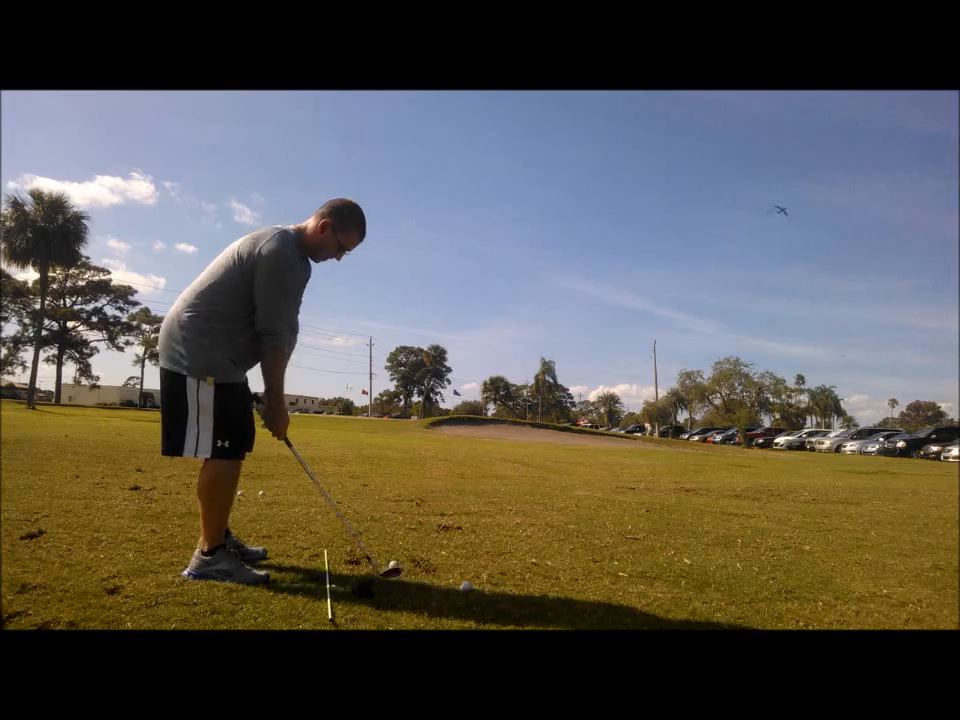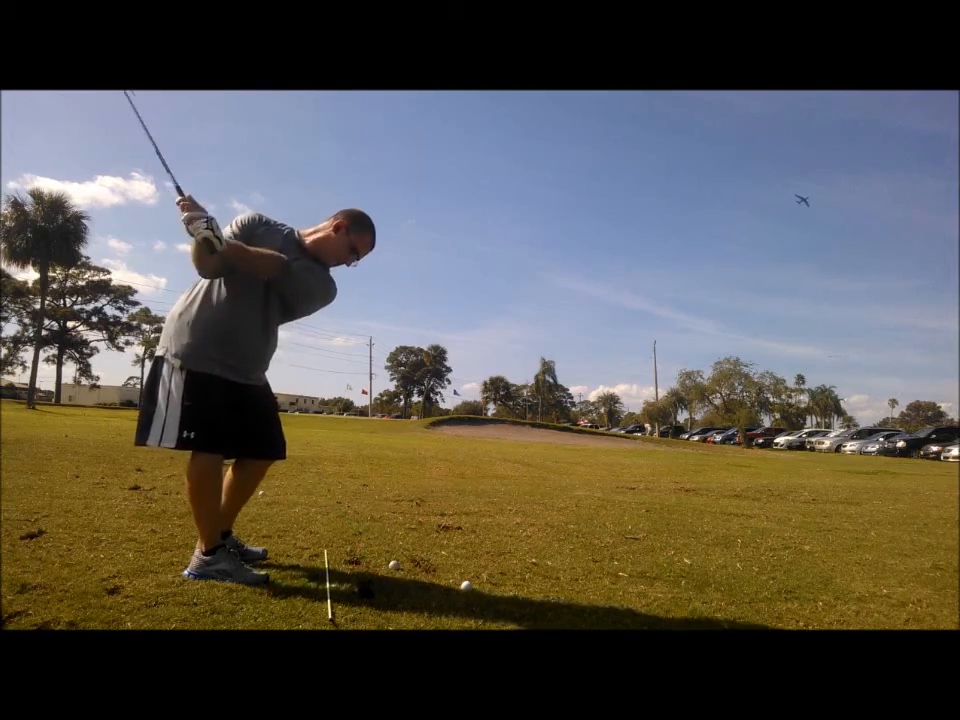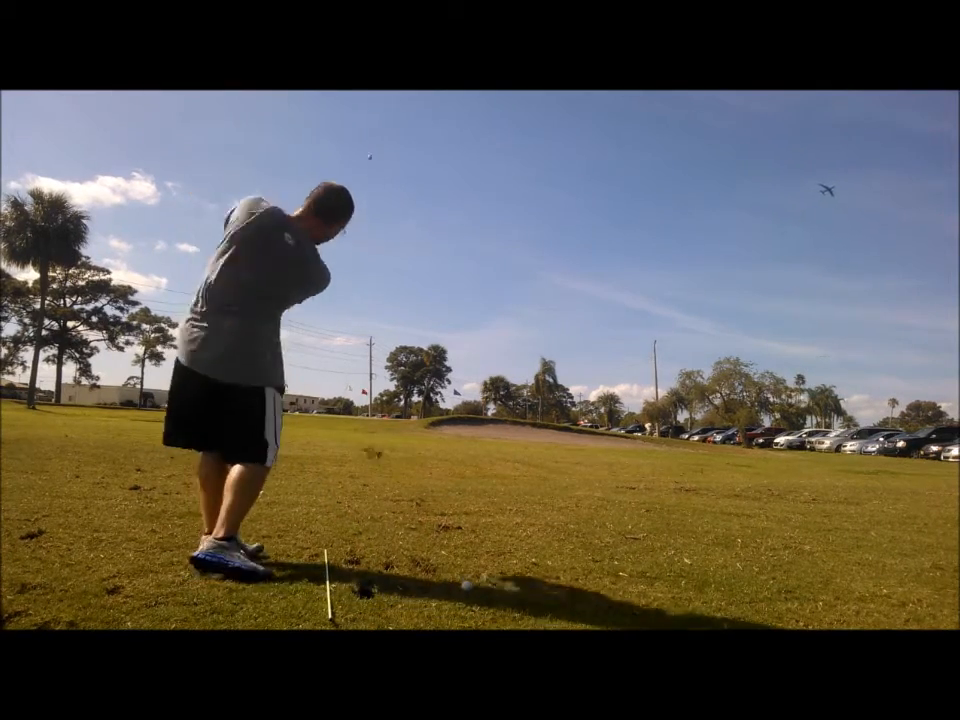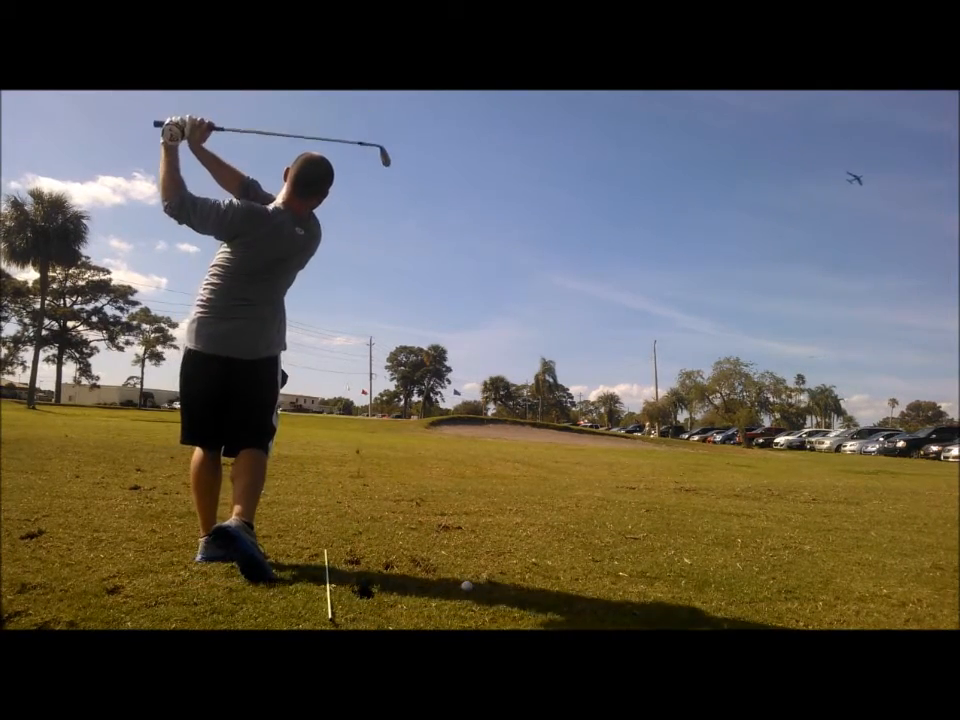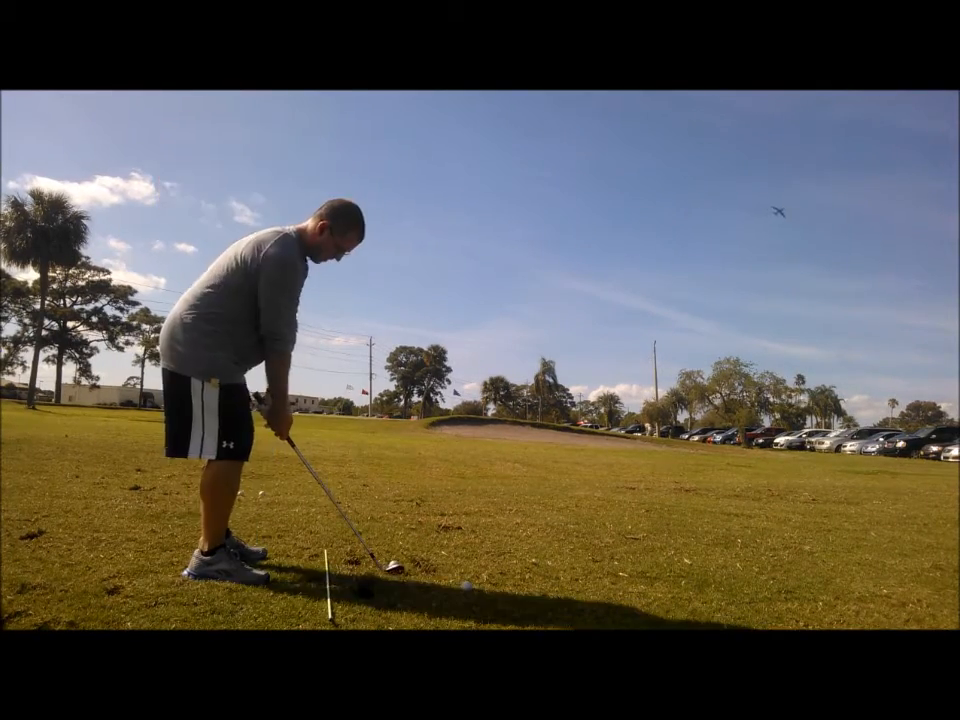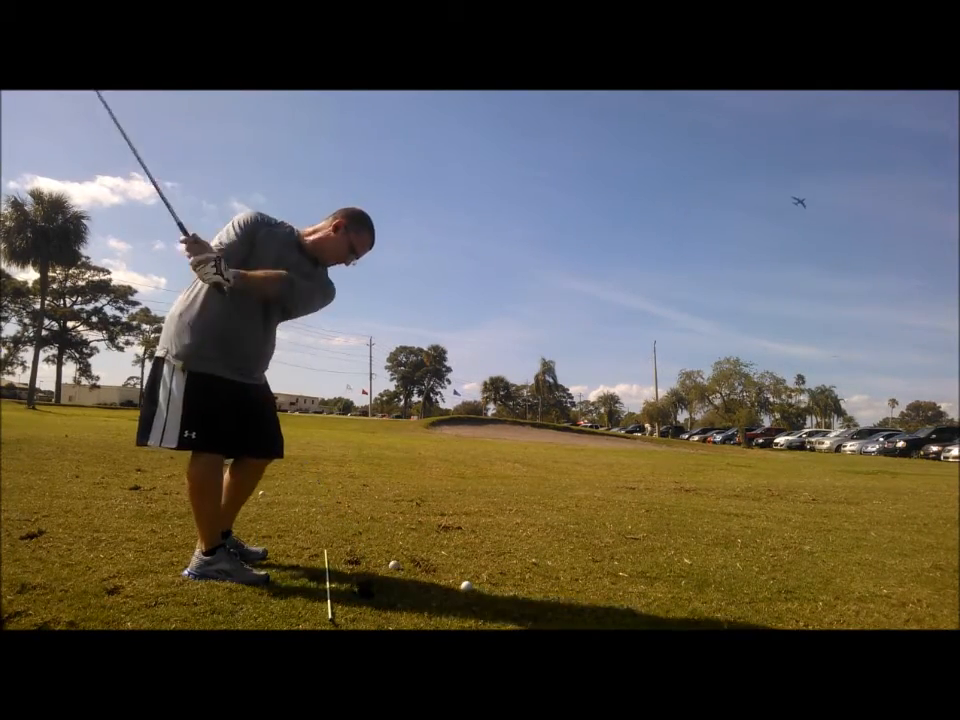
dt=0.7s
person 1, frame 1
left shoulder: (300, 264)
right shoulder: (279, 250)
left elbow: (285, 333)
right elbow: (272, 334)
left wrist: (273, 395)
right wrist: (276, 401)
left hip: (224, 357)
right hip: (196, 351)
left knee: (233, 448)
right knee: (221, 451)
left ankle: (219, 538)
right ankle: (208, 556)
person 1, frame 2
left shoulder: (320, 284)
right shoulder: (258, 226)
left elbow: (276, 268)
right elbow: (207, 264)
left wrist: (216, 239)
right wrist: (205, 232)
left hip: (246, 371)
right hip: (193, 350)
left knee: (261, 453)
right knee: (209, 449)
left ankle: (222, 537)
right ankle: (208, 554)
person 1, frame 3
left shoulder: (254, 210)
right shoulder: (316, 273)
left hip: (195, 349)
right hip: (250, 365)
left knee: (212, 448)
right knee: (253, 457)
left ankle: (213, 535)
right ankle: (221, 541)
person 1, frame 4
left shoulder: (251, 220)
right shoulder: (309, 234)
left elbow: (176, 203)
right elbow: (248, 187)
left wrist: (171, 145)
right wrist: (199, 148)
left hip: (206, 344)
right hip: (257, 353)
left knee: (207, 443)
right knee: (252, 444)
left ankle: (209, 537)
right ankle: (240, 524)
person 1, frame 5
left shoulder: (290, 254)
right shoulder: (282, 254)
left elbow: (283, 334)
right elbow: (277, 337)
left wrist: (275, 396)
right wrist: (279, 401)
left hip: (218, 357)
right hip: (197, 353)
left knee: (232, 450)
right knee: (226, 451)
left ankle: (219, 538)
right ankle: (209, 554)
person 1, frame 6
left shoulder: (319, 287)
right shoulder: (257, 226)
left elbow: (278, 285)
right elbow: (219, 259)
left wrist: (228, 276)
right wrist: (208, 259)
left hip: (246, 369)
right hip: (193, 350)
left knee: (258, 453)
right knee: (209, 451)
left ankle: (221, 537)
right ankle: (208, 554)
